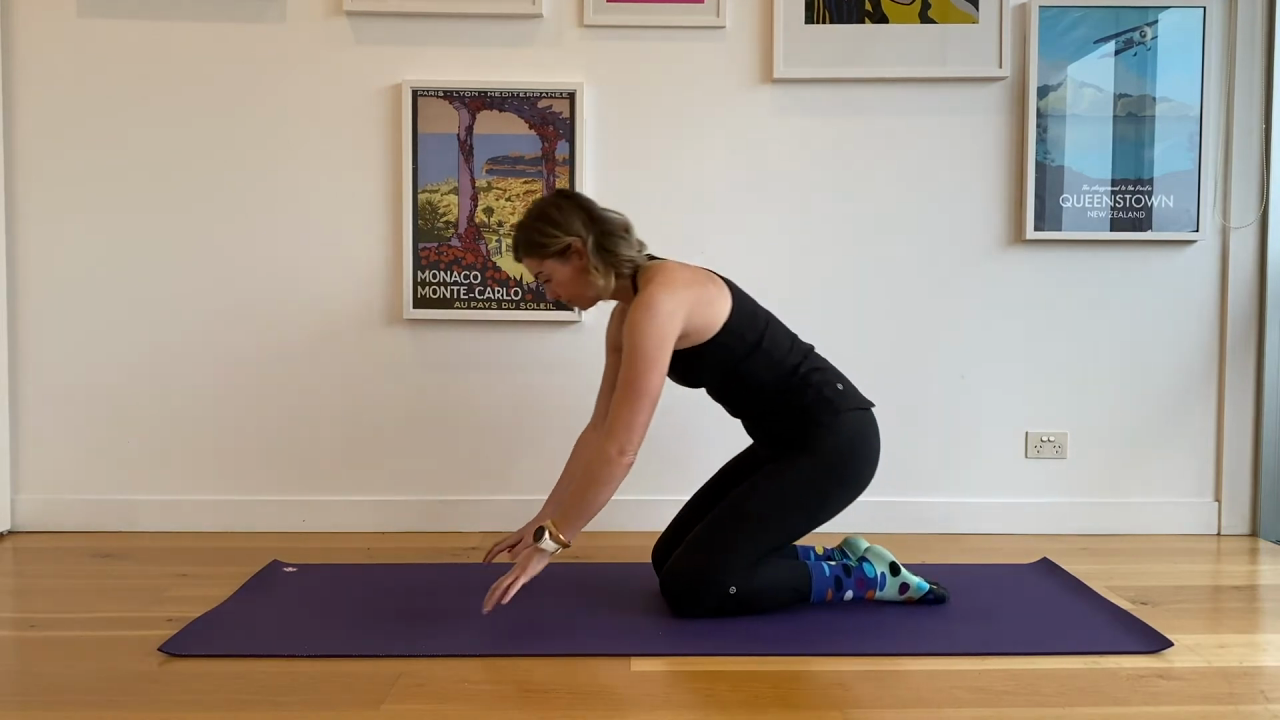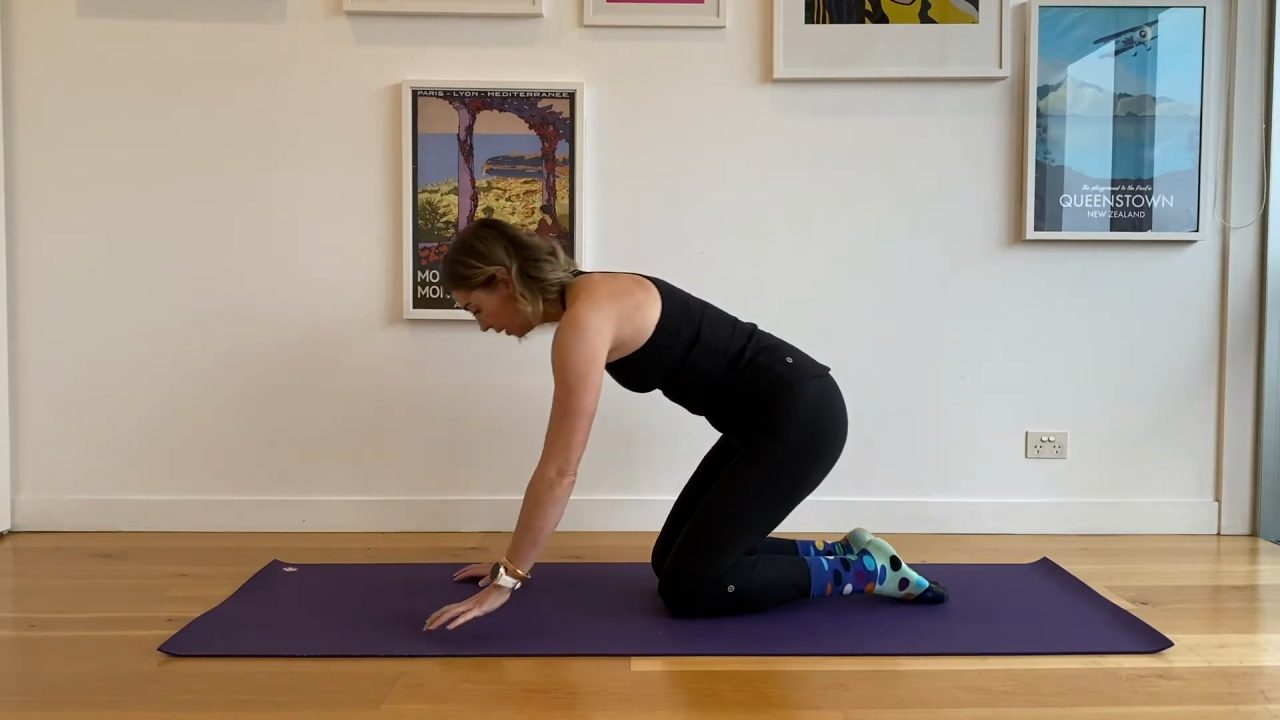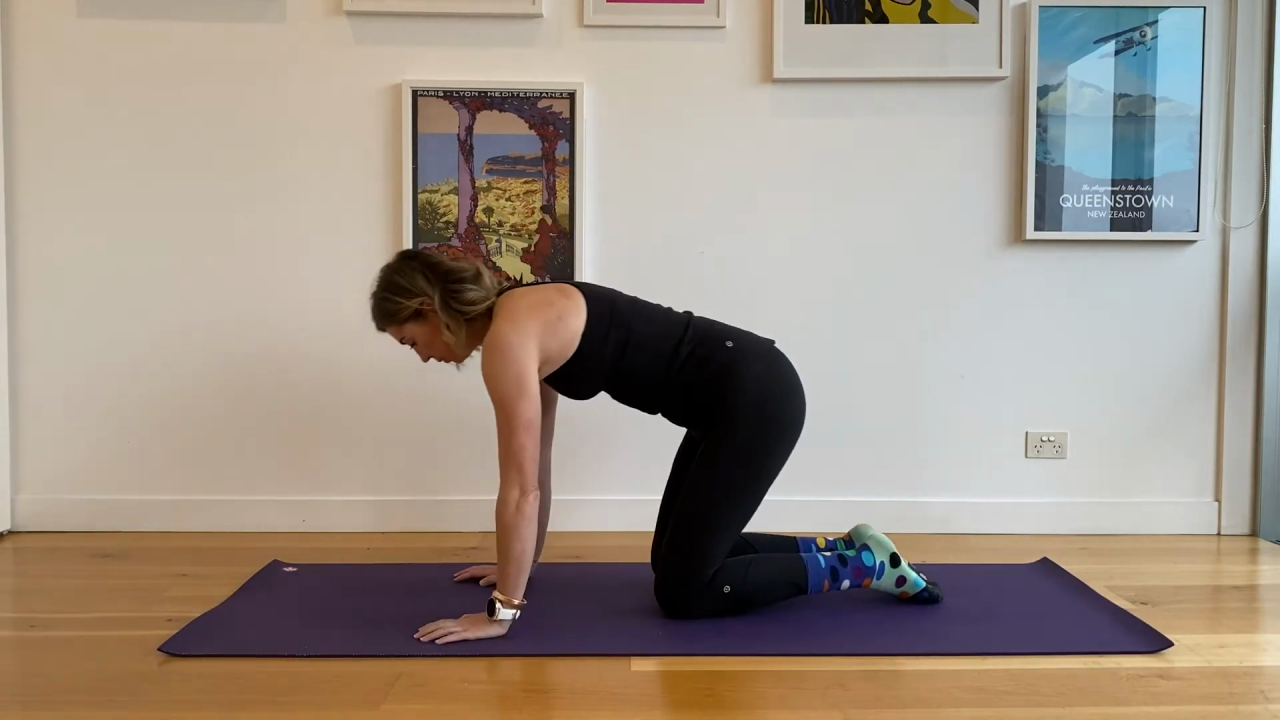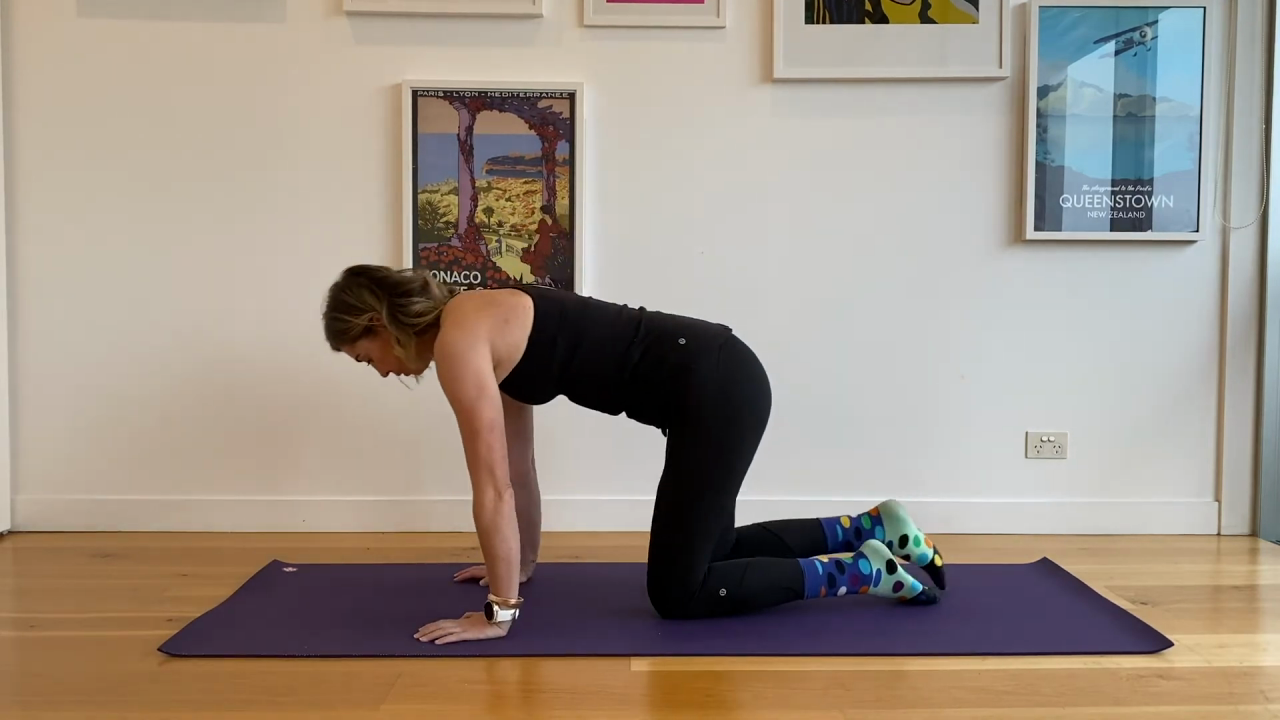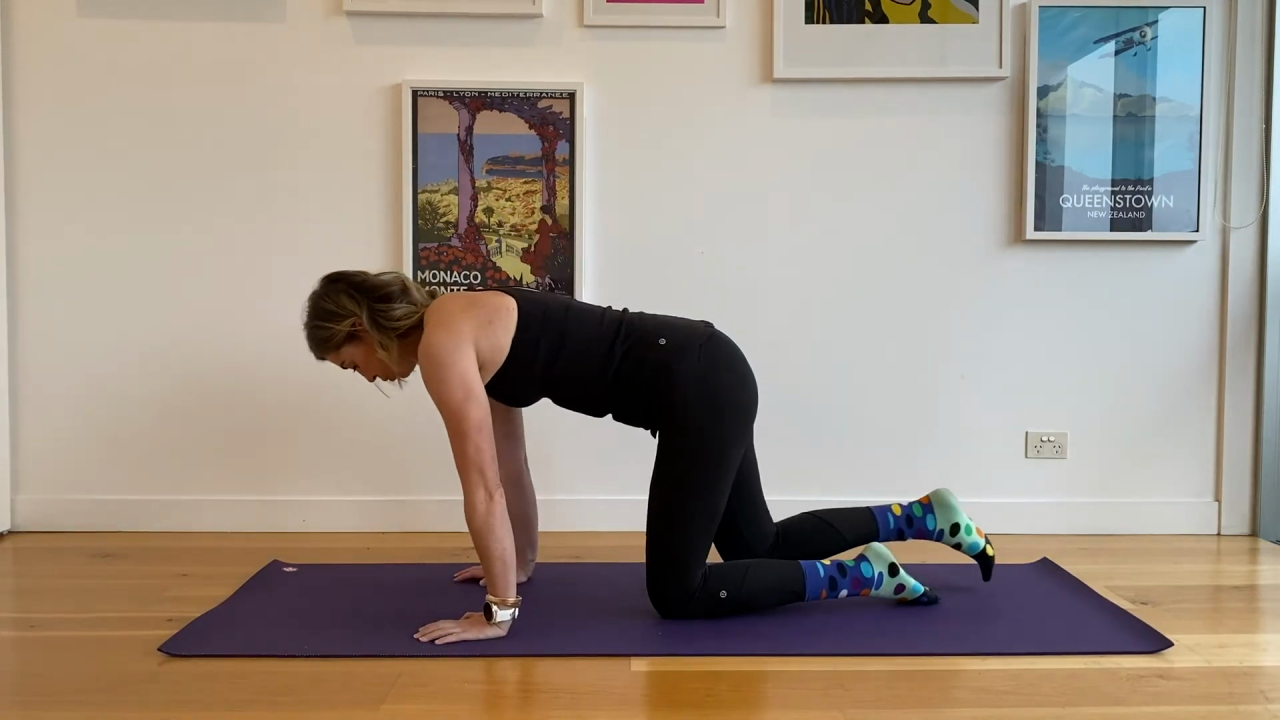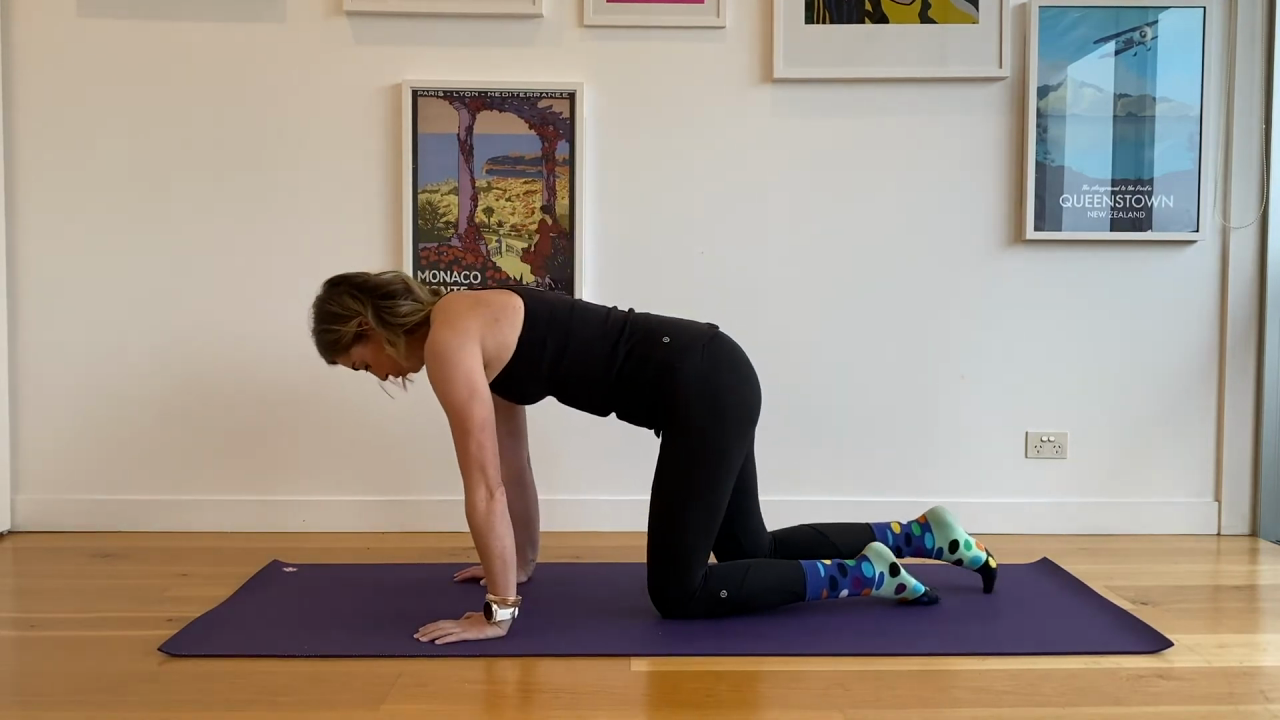
dt=0.3s
person 1, frame 1
left shoulder: (659, 301)
right shoulder: (631, 310)
left elbow: (620, 450)
right elbow: (600, 429)
left wrist: (549, 543)
right wrist: (545, 521)
left hip: (834, 438)
right hip: (789, 437)
left knee: (692, 587)
right knee: (672, 559)
left ankle: (858, 577)
right ankle: (837, 557)
person 1, frame 2
left shoulder: (585, 318)
right shoulder: (583, 309)
left elbow: (561, 472)
right elbow: (558, 458)
left wrist: (505, 579)
right wrist: (513, 557)
left hip: (801, 417)
right hip: (764, 419)
left knee: (689, 589)
right knee: (672, 560)
left ankle: (858, 570)
right ankle: (837, 551)
person 1, frame 3
left shoulder: (508, 337)
right shoulder: (525, 324)
left elbow: (520, 487)
right elbow: (534, 470)
left wrist: (503, 608)
right wrist: (520, 564)
left hip: (756, 396)
right hip: (741, 390)
left knee: (684, 591)
right knee: (681, 558)
left ankle: (858, 565)
right ankle: (840, 547)
person 1, frame 4
left shoulder: (457, 341)
right shoulder: (485, 330)
left elbow: (494, 491)
right elbow: (517, 471)
left wrist: (500, 610)
right wrist: (520, 563)
left hip: (716, 390)
right hip: (714, 380)
left knee: (677, 592)
right knee: (701, 551)
left ankle: (858, 571)
right ankle: (868, 529)
person 1, frame 5
left shoulder: (440, 344)
right shoulder: (470, 332)
left elbow: (483, 492)
right elbow: (508, 469)
left wrist: (499, 610)
right wrist: (520, 564)
left hip: (700, 387)
right hip: (706, 375)
left knee: (677, 592)
right knee: (755, 545)
left ankle: (862, 576)
right ankle: (923, 515)
person 1, frame 6
left shoulder: (449, 343)
right shoulder: (476, 332)
left elbow: (485, 490)
right elbow: (512, 467)
left wrist: (499, 608)
right wrist: (520, 564)
left hip: (703, 389)
right hip: (709, 378)
left knee: (678, 592)
right knee: (748, 550)
left ankle: (862, 573)
right ankle: (920, 536)
